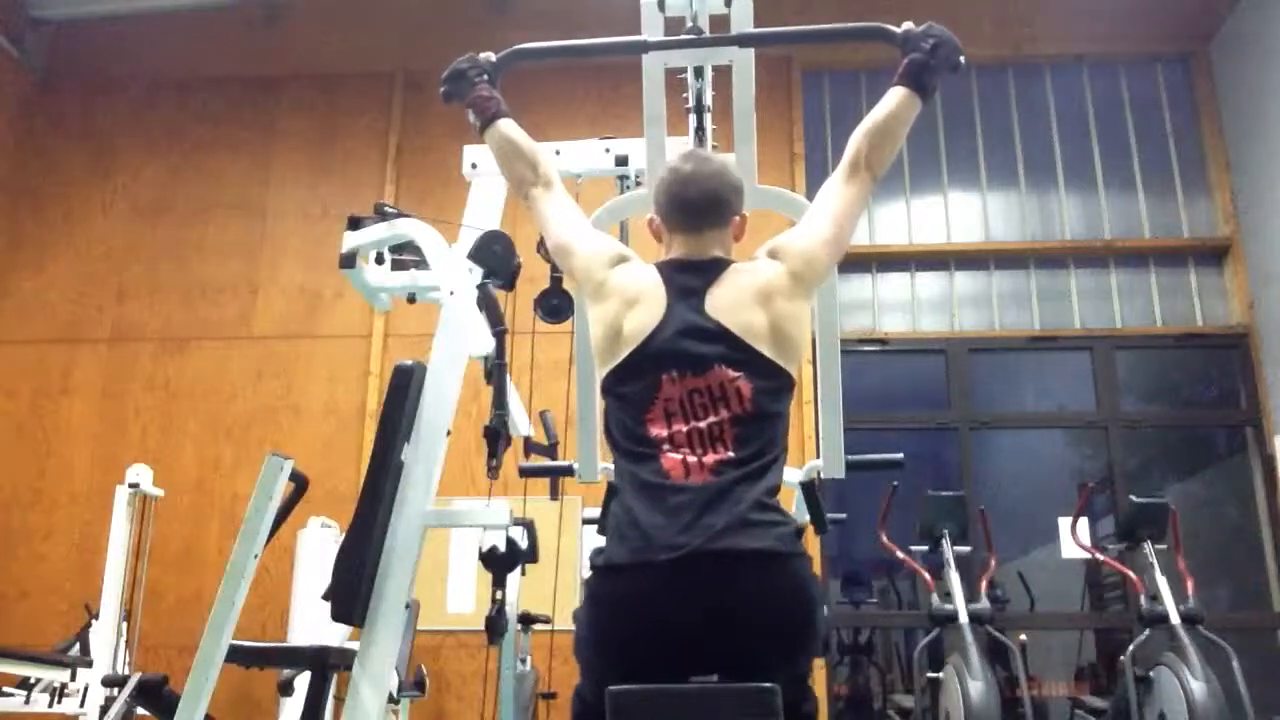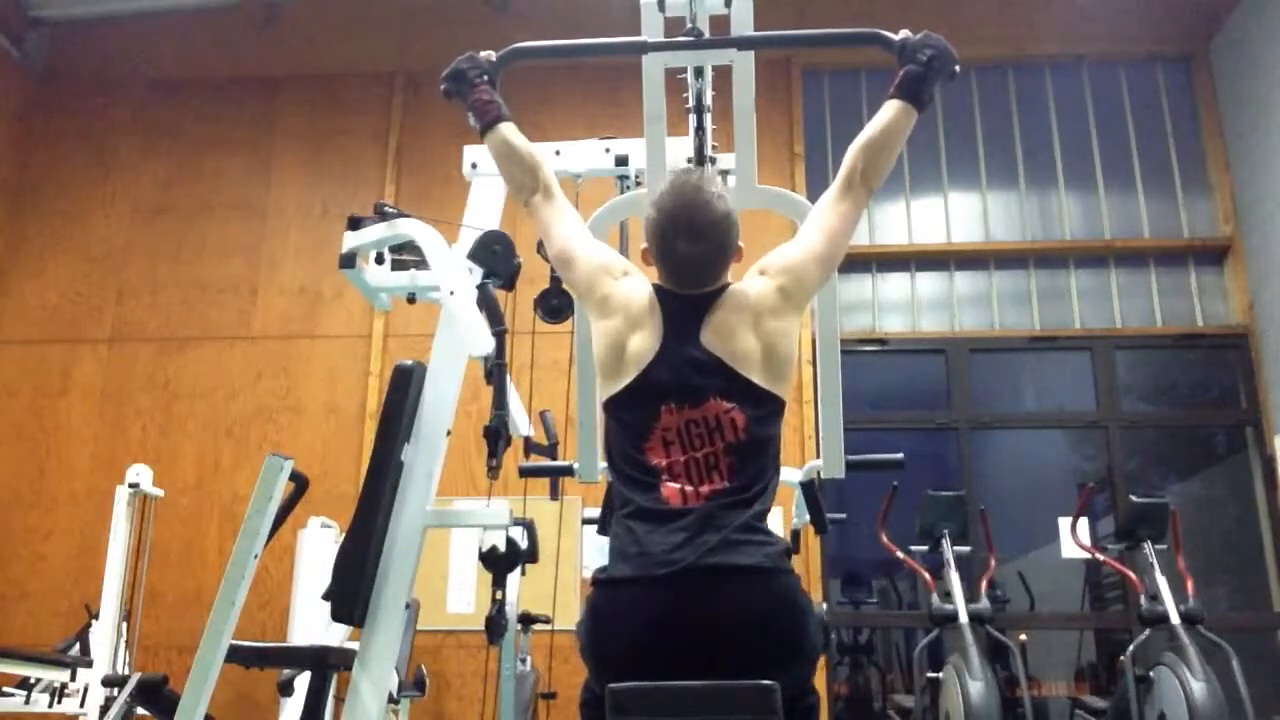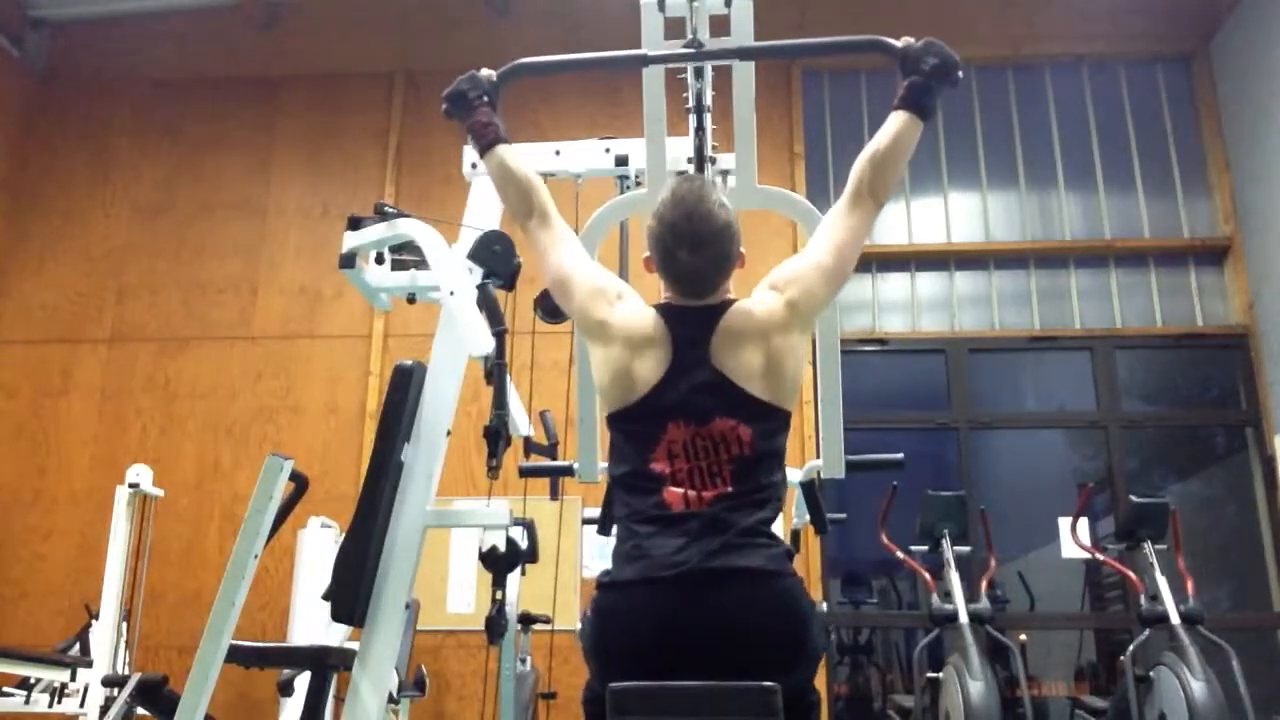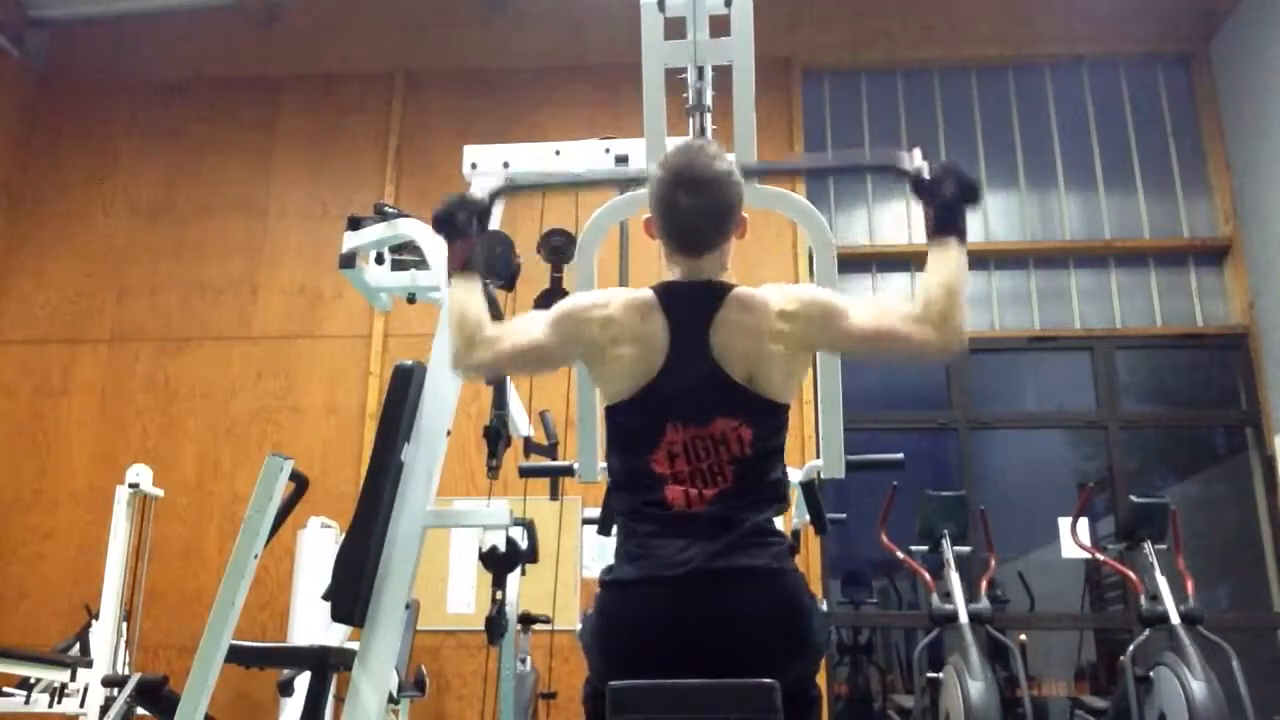
dt=1s
person 1, frame 1
left shoulder: (615, 285)
right shoulder: (777, 282)
left elbow: (539, 184)
right elbow: (859, 169)
left wrist: (484, 104)
right wrist: (915, 77)
left hip: (633, 588)
right hip: (763, 581)
person 1, frame 2
left shoulder: (618, 307)
right shoulder: (768, 306)
left elbow: (540, 193)
right elbow: (853, 184)
left wrist: (486, 105)
right wrist: (912, 87)
left hip: (633, 606)
right hip: (757, 602)
person 1, frame 3
left shoulder: (617, 327)
right shoulder: (775, 320)
left elbow: (537, 215)
right elbow: (863, 197)
left wrist: (484, 125)
right wrist: (917, 96)
left hip: (636, 609)
right hip: (761, 605)
person 1, frame 4
left shoulder: (604, 320)
right shoulder: (787, 317)
left elbow: (473, 349)
right elbow: (940, 328)
left wrist: (464, 252)
right wrist: (945, 219)
left hip: (639, 609)
right hip: (761, 604)
